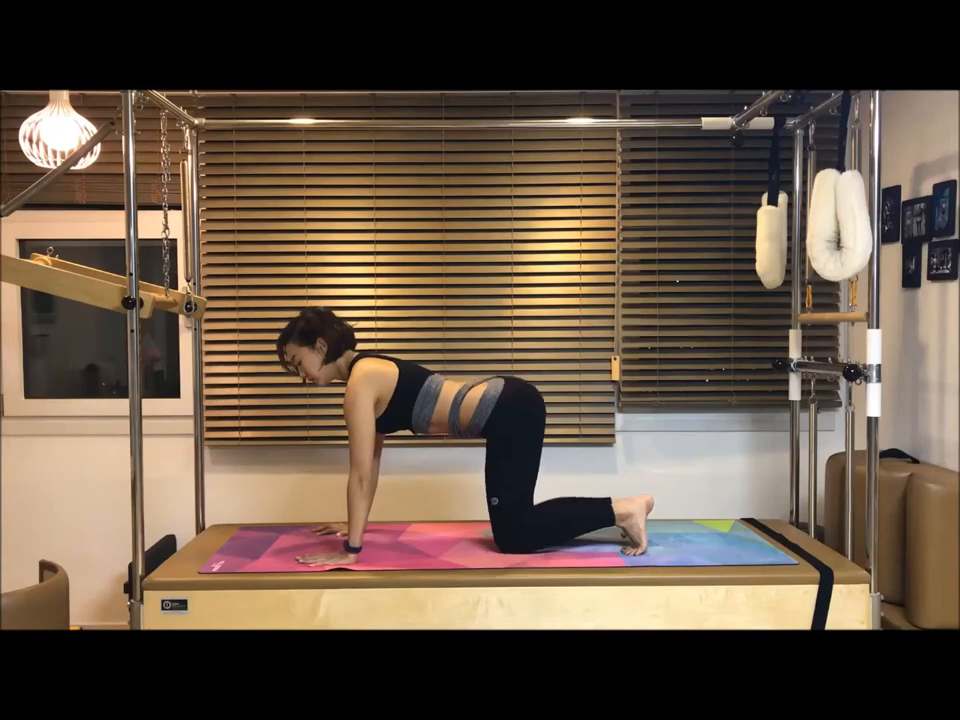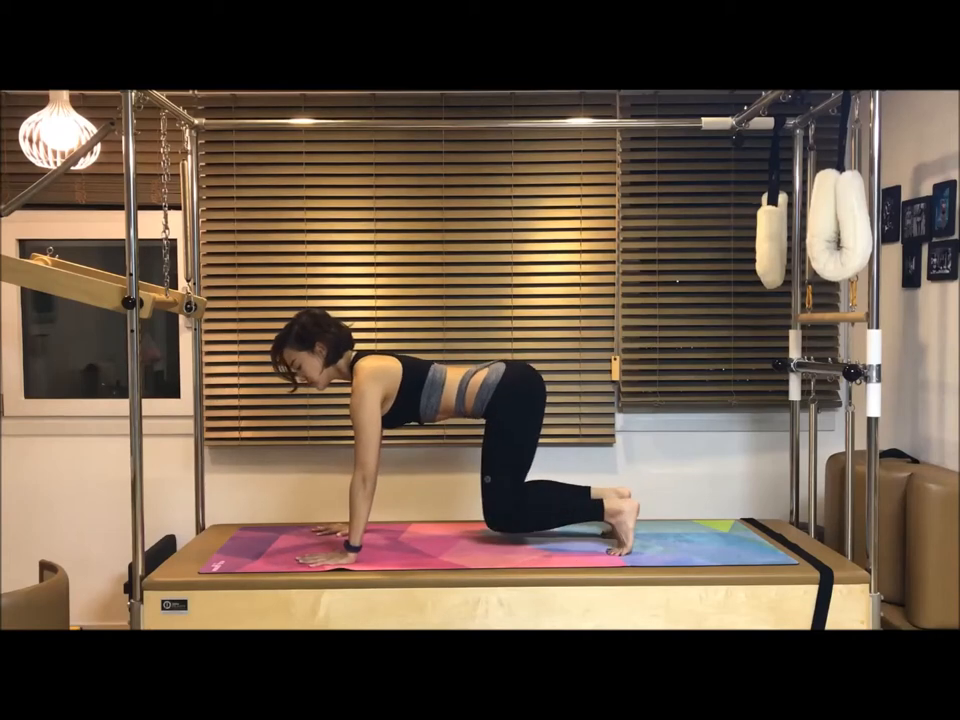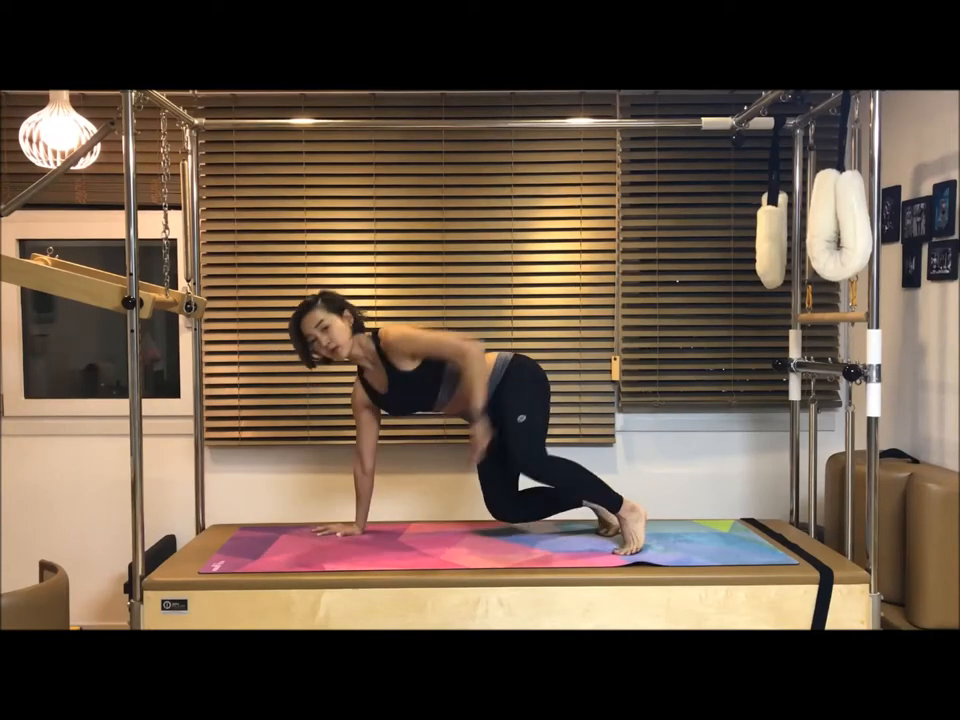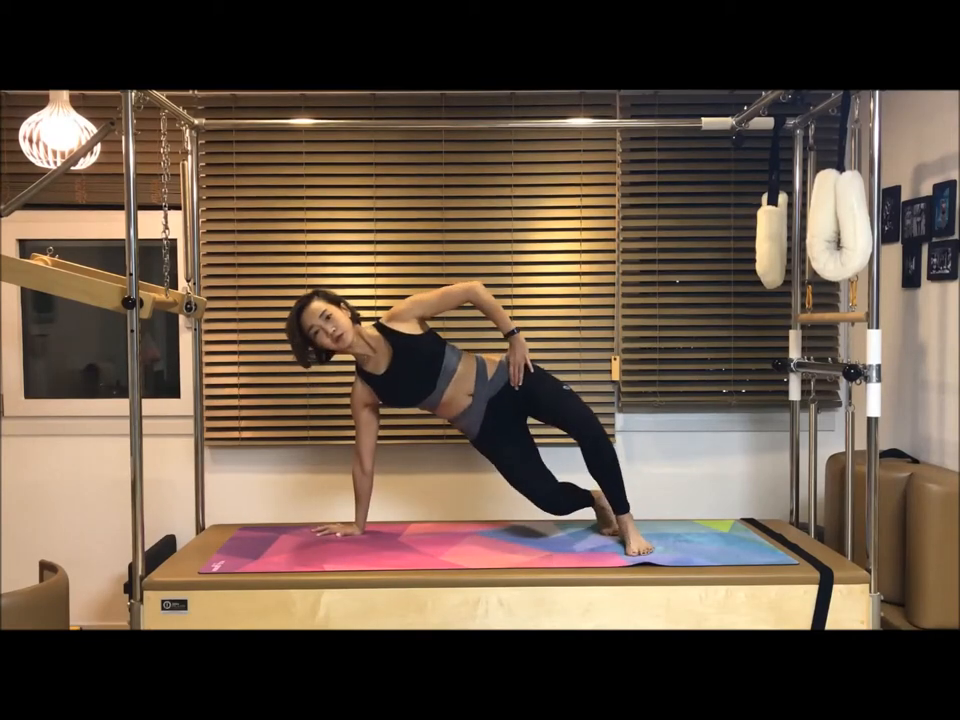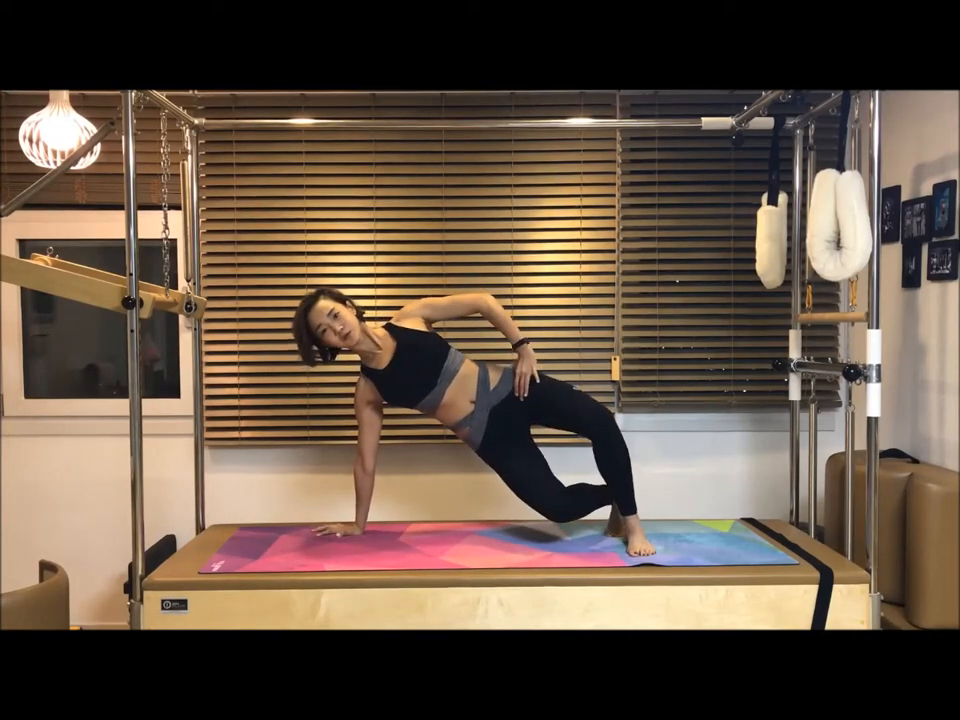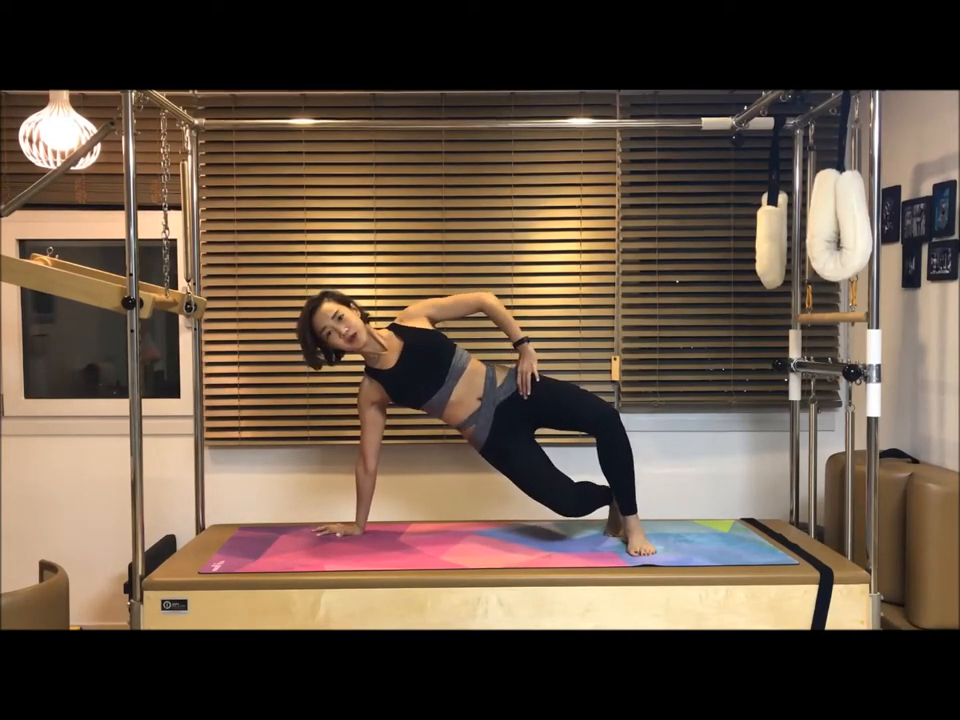
dt=0.7s
person 1, frame 1
left shoulder: (359, 384)
right shoulder: (369, 372)
left elbow: (361, 474)
right elbow: (372, 463)
left wrist: (351, 550)
right wrist: (355, 525)
left hip: (510, 413)
right hip: (509, 403)
left knee: (512, 537)
right knee: (513, 520)
left ankle: (624, 512)
right ankle: (625, 506)
person 1, frame 2
left shoulder: (365, 381)
right shoulder: (368, 370)
left elbow: (365, 473)
right elbow: (367, 468)
left wrist: (351, 548)
right wrist: (353, 525)
left hip: (513, 393)
right hip: (508, 386)
left knee: (501, 514)
right knee: (504, 493)
left ankle: (614, 509)
right ankle: (607, 495)
person 1, frame 3
left shoulder: (393, 341)
right shoulder: (363, 391)
left elbow: (470, 348)
right elbow: (364, 462)
left wrist: (479, 416)
right wrist: (358, 524)
left hip: (513, 377)
right hip: (490, 405)
left knee: (527, 458)
right knee: (503, 507)
left ankle: (625, 509)
right ankle: (592, 497)
person 1, frame 4
left shoulder: (402, 317)
right shoulder: (364, 391)
left elbow: (473, 290)
right elbow: (364, 461)
left wrist: (514, 336)
right wrist: (358, 523)
left hip: (509, 381)
right hip: (487, 427)
left knee: (584, 424)
right knee: (550, 498)
left ankle: (625, 521)
right ankle: (594, 500)
person 1, frame 5
left shoulder: (410, 318)
right shoulder: (367, 388)
left elbow: (484, 301)
right elbow: (366, 461)
left wrist: (523, 346)
right wrist: (358, 523)
left hip: (510, 389)
right hip: (489, 434)
left knee: (599, 420)
right knee: (557, 507)
left ankle: (631, 521)
right ankle: (611, 496)
person 1, frame 6
left shoulder: (413, 319)
right shoulder: (372, 390)
left elbow: (484, 300)
right elbow: (368, 461)
left wrist: (523, 344)
right wrist: (358, 523)
left hip: (514, 390)
right hip: (493, 434)
left knee: (604, 418)
right knee: (566, 501)
left ankle: (631, 521)
right ankle: (611, 496)
